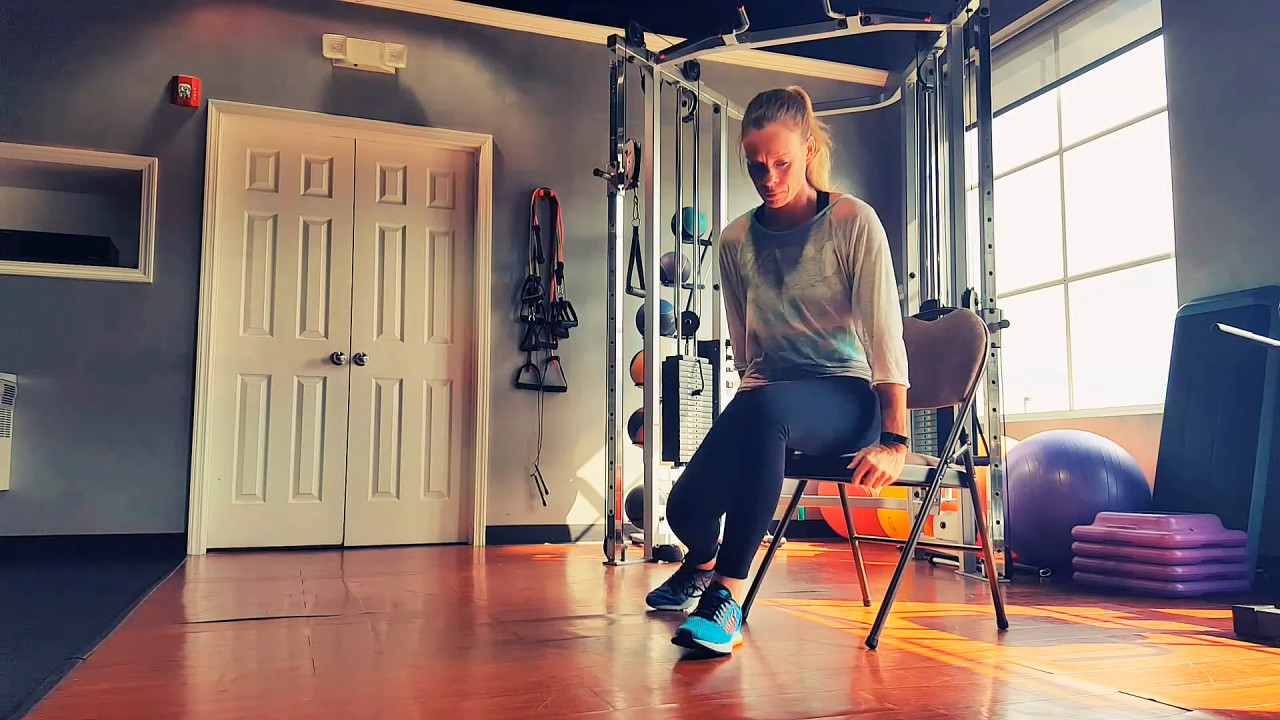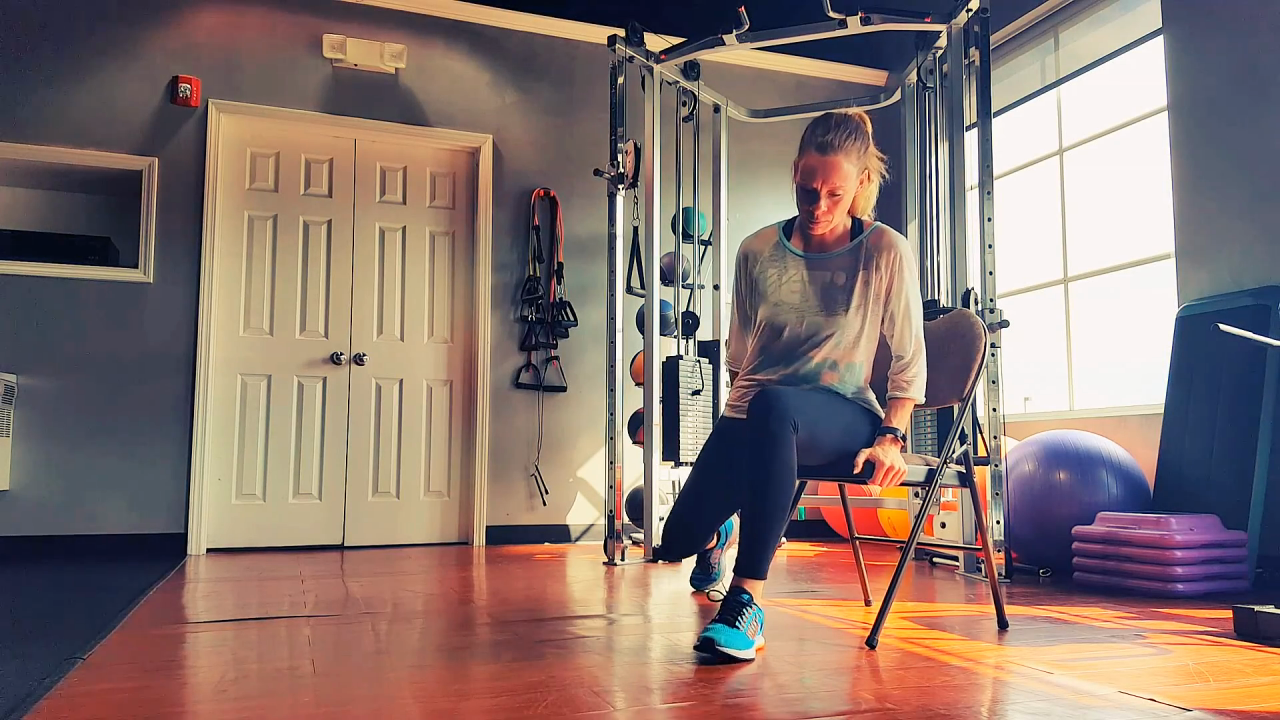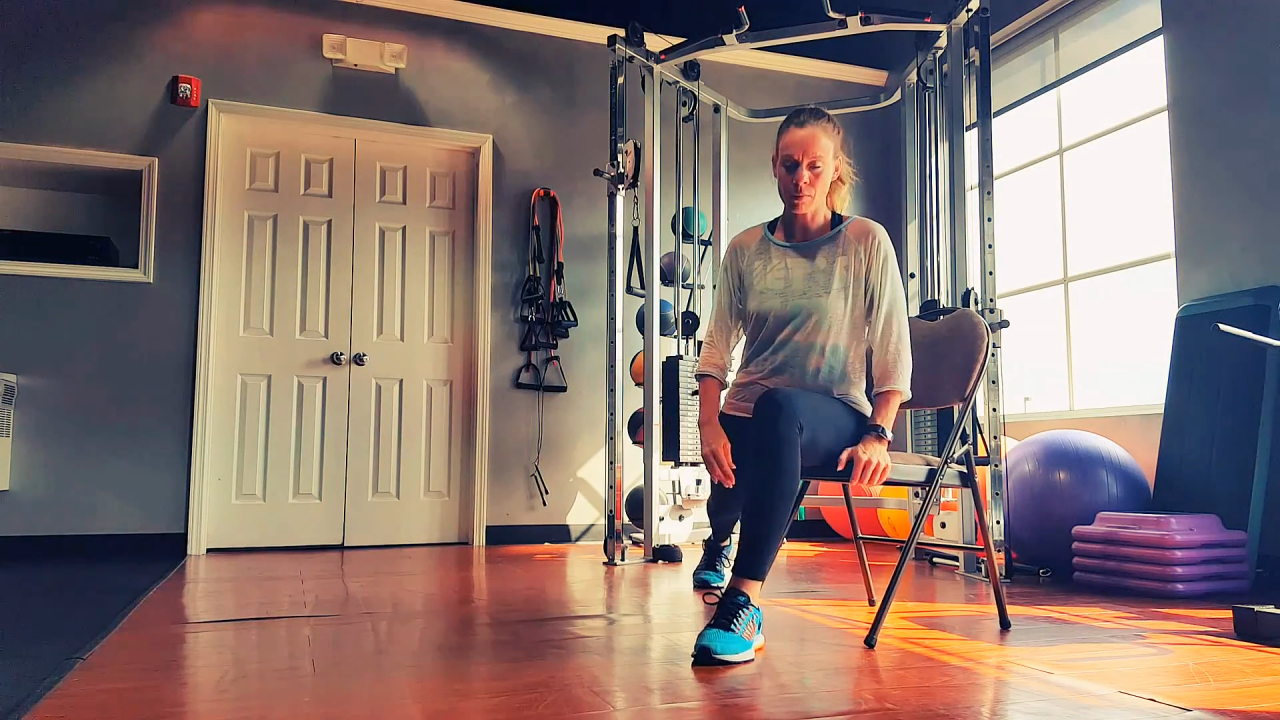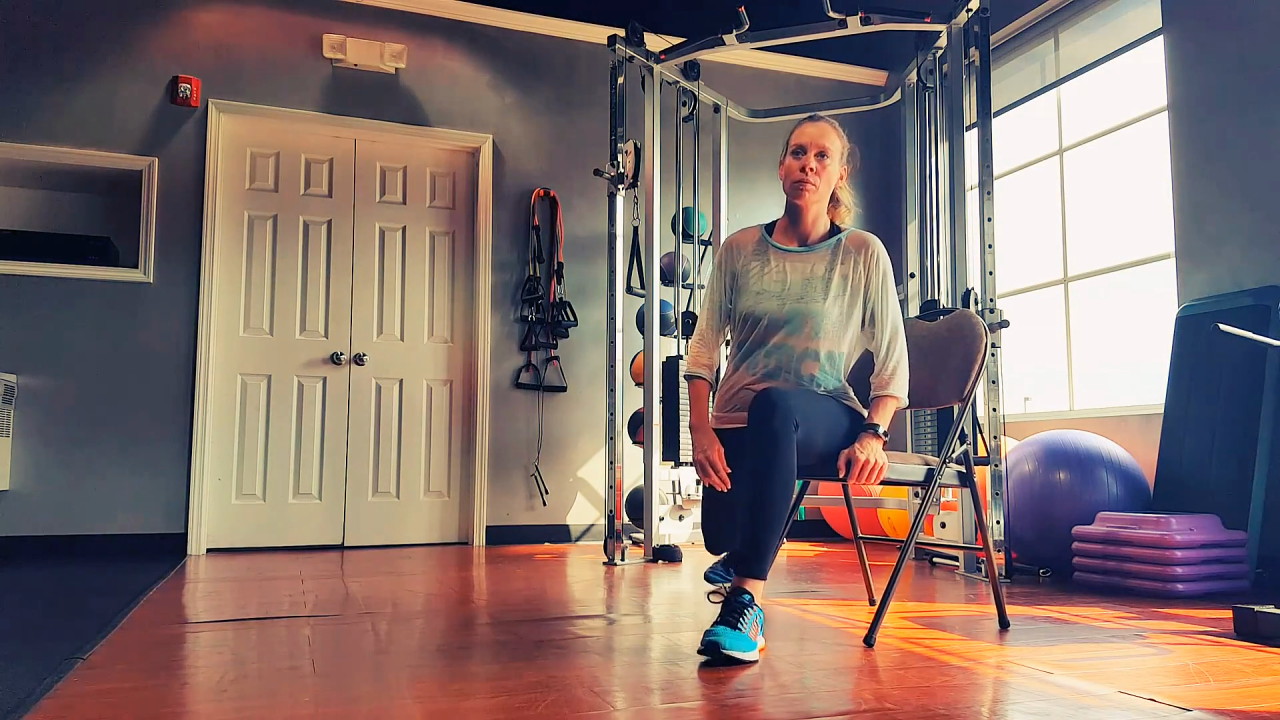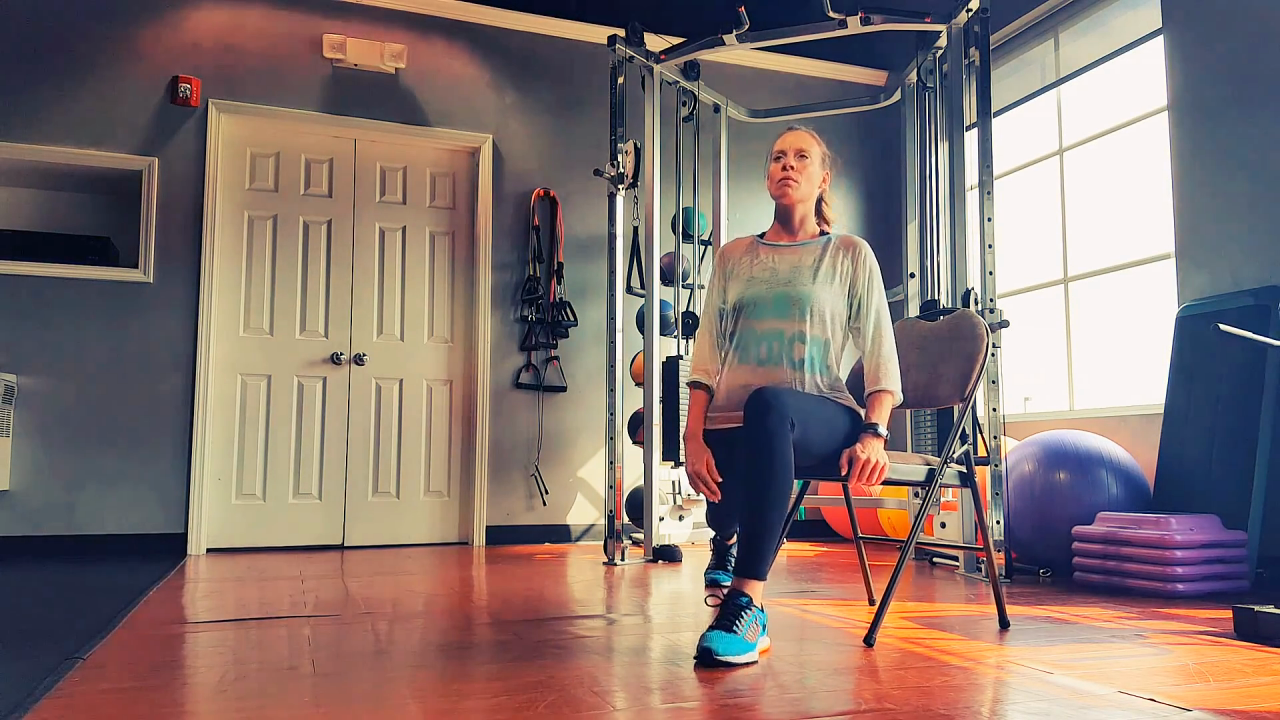
dt=1s
person 1, frame 1
left shoulder: (853, 221)
right shoulder: (735, 240)
left elbow: (884, 331)
left wrist: (893, 440)
right wrist: (753, 405)
left hip: (847, 397)
right hip: (769, 396)
left knee: (763, 408)
right knee: (686, 508)
left ankle: (725, 598)
right ankle: (705, 559)
person 1, frame 2
left shoulder: (886, 252)
right shoulder: (757, 250)
left elbow: (909, 359)
left wrist: (890, 436)
right wrist: (737, 417)
left hip: (841, 415)
right hip: (749, 415)
left knee: (772, 408)
right knee: (677, 542)
left ankle: (746, 602)
right ankle: (719, 534)
person 1, frame 3
left shoulder: (866, 242)
right shoulder: (745, 248)
left elbow: (893, 349)
right elbow: (716, 346)
left wrist: (877, 434)
right wrist: (710, 427)
left hip: (835, 415)
right hip: (747, 414)
left knee: (779, 408)
left ankle: (744, 603)
right ankle: (719, 543)
person 1, frame 4
left shoulder: (863, 253)
right shoulder: (739, 248)
left elbow: (892, 358)
right elbow: (704, 345)
left wrist: (872, 434)
right wrist: (700, 429)
left hip: (824, 416)
right hip: (736, 421)
left knee: (774, 406)
right knee: (721, 534)
left ankle: (746, 602)
right ankle: (741, 551)
person 1, frame 5
left shoulder: (849, 253)
right shoulder: (733, 256)
left elbow: (880, 354)
right elbow: (706, 354)
left wrist: (873, 433)
right wrist: (693, 437)
left hip: (820, 416)
right hip: (732, 424)
left knee: (769, 404)
right knee: (728, 518)
left ankle: (748, 604)
right ankle: (728, 540)
